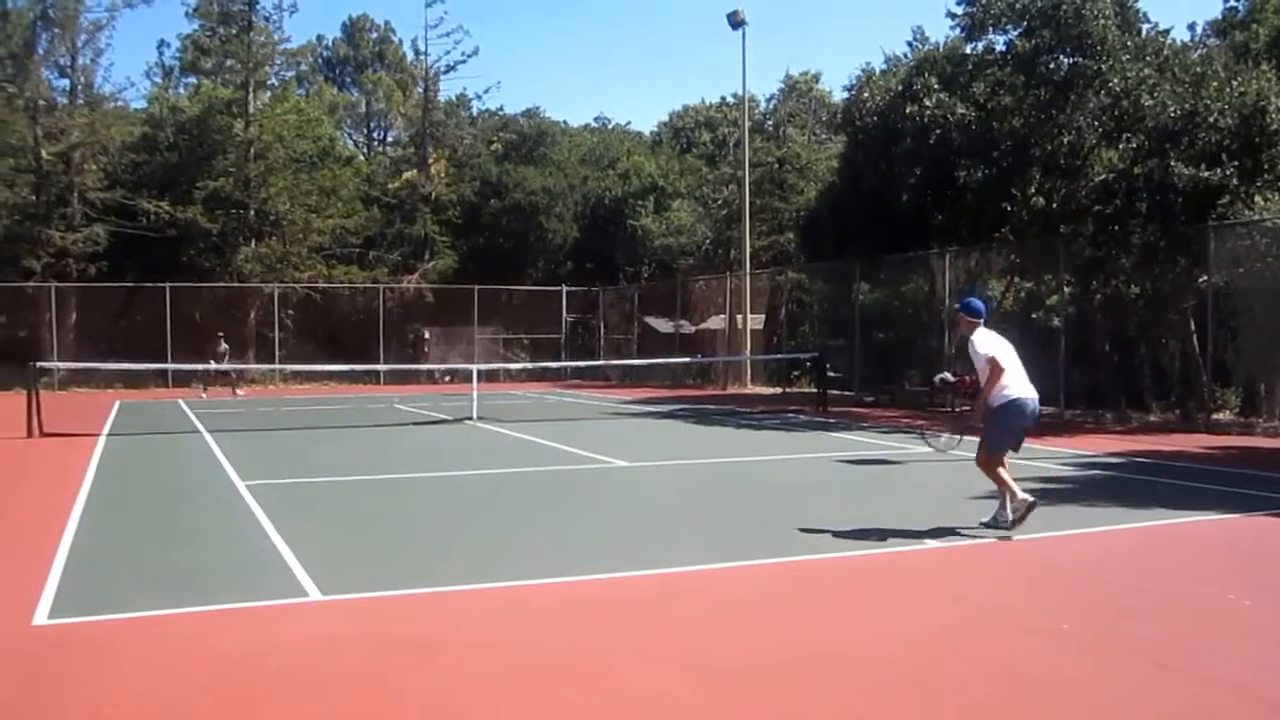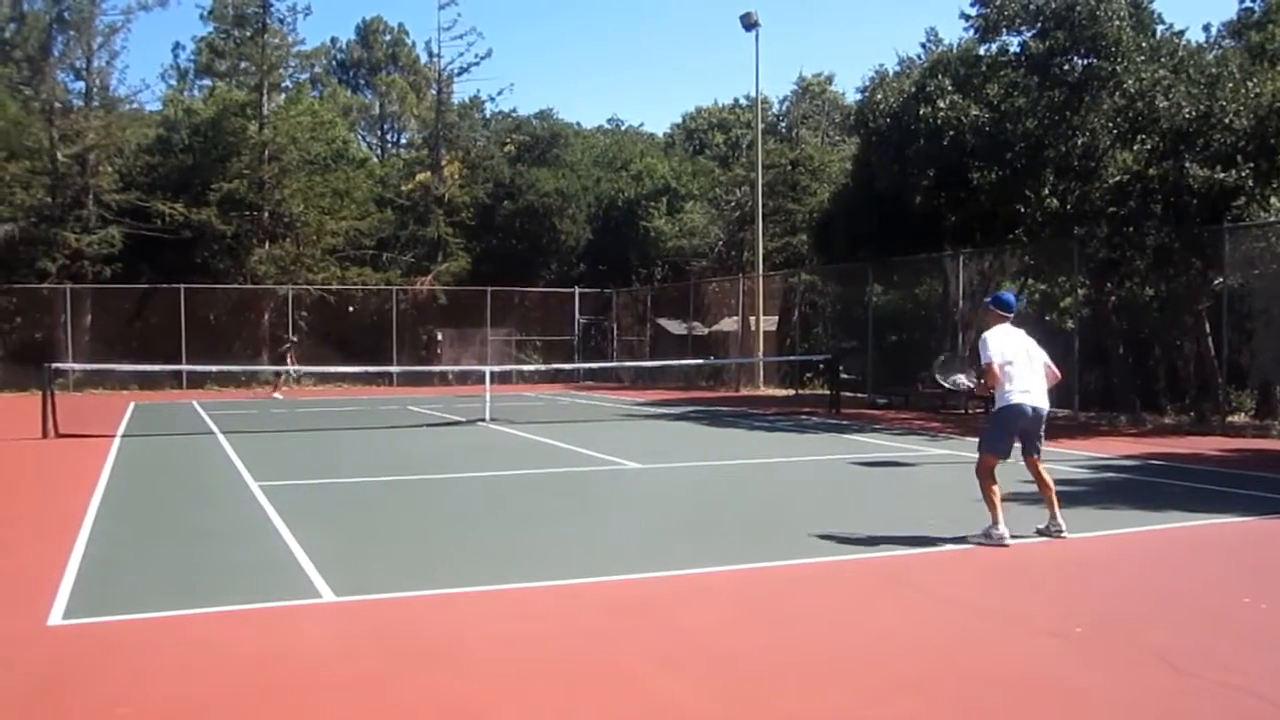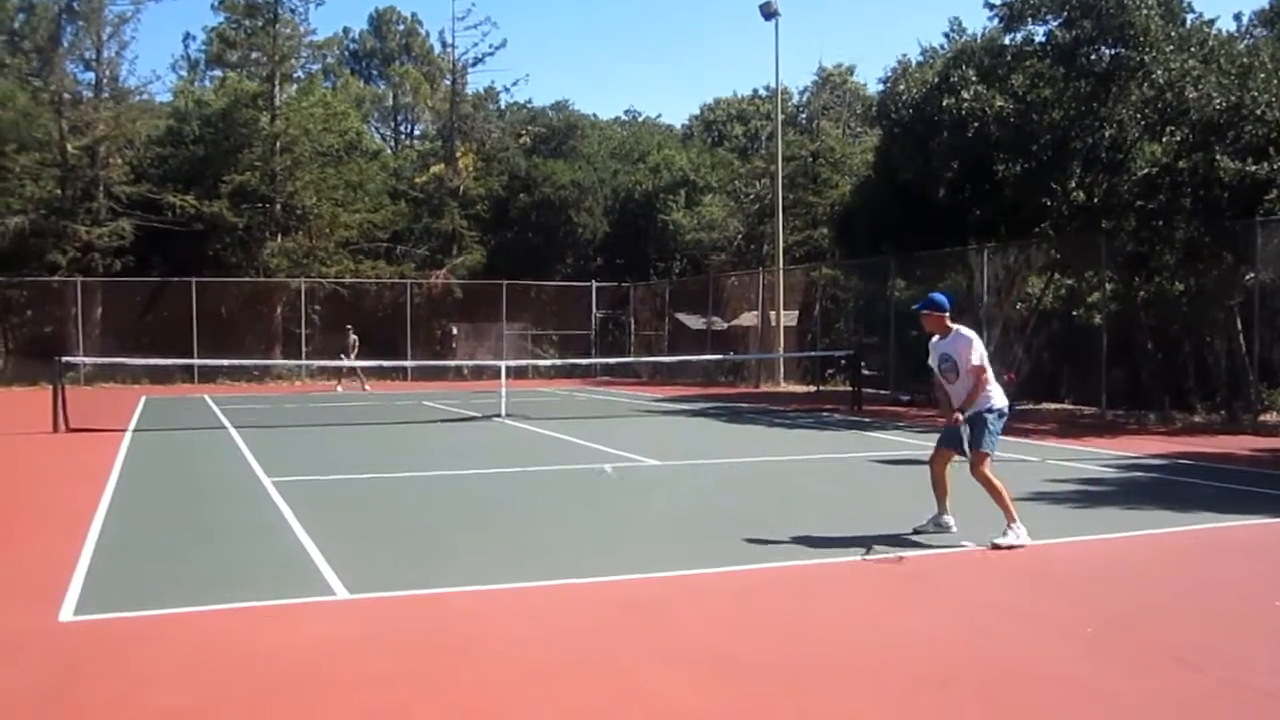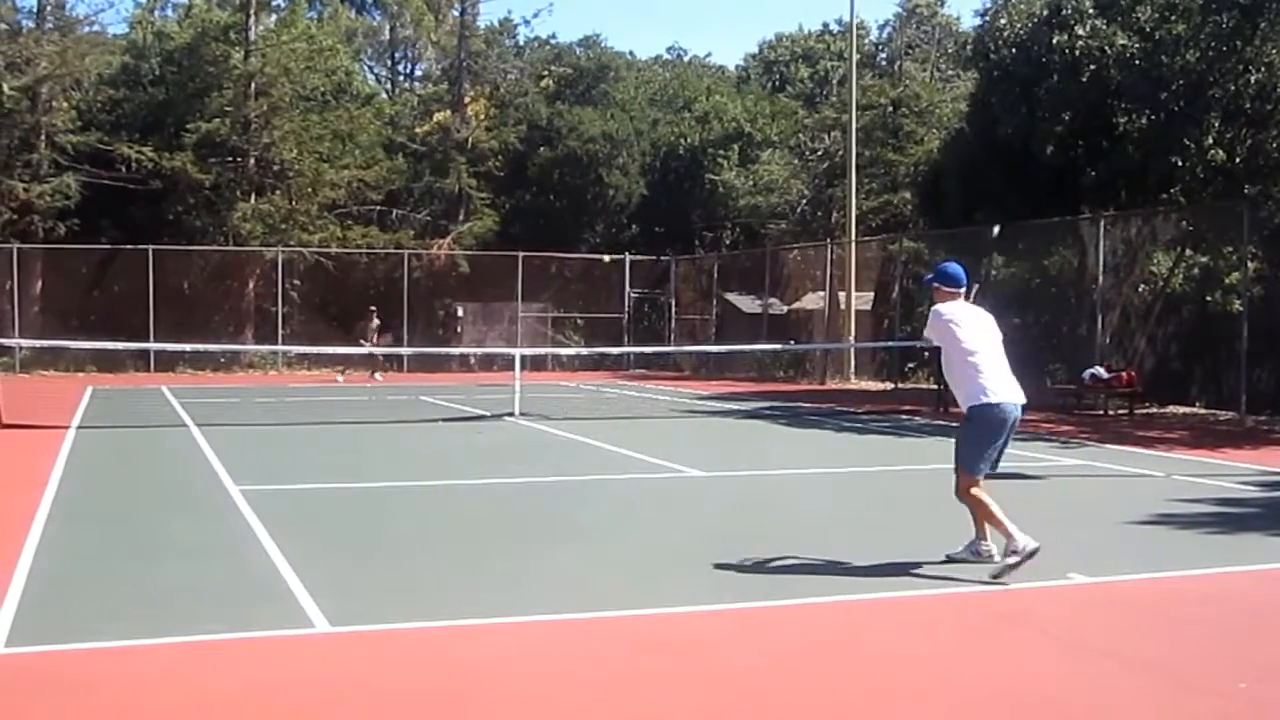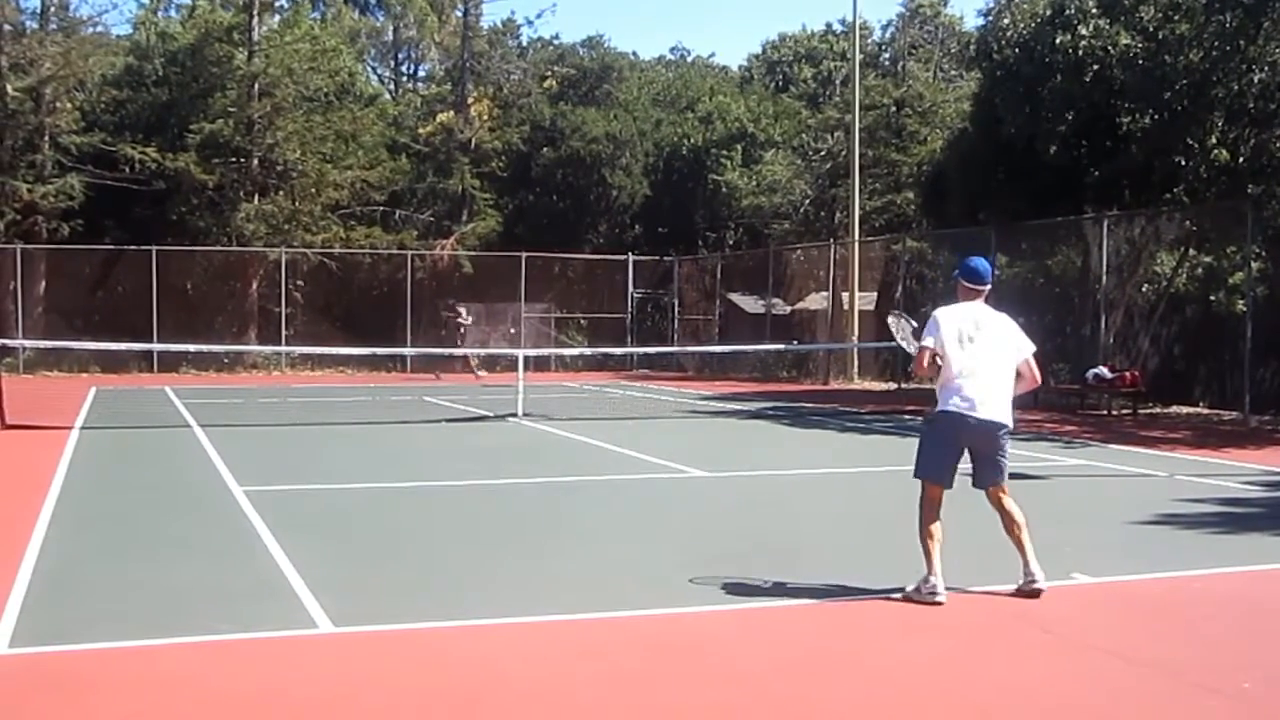
dt=1s
person 1, frame 1
left shoulder: (977, 340)
right shoulder: (994, 337)
left elbow: (999, 368)
left wrist: (981, 399)
right wrist: (985, 399)
left hip: (1012, 403)
right hip: (1030, 401)
left knee: (984, 460)
right knee: (996, 457)
left ankle: (1020, 498)
right ankle: (1005, 512)
person 1, frame 2
left shoulder: (990, 337)
right shoulder: (1026, 338)
left elbow: (993, 376)
right elbow: (1055, 375)
left wrist: (984, 387)
left hip: (1012, 407)
right hip: (1039, 407)
left knee: (985, 468)
right knee: (1033, 465)
left ankle: (997, 528)
right ankle: (1056, 522)
person 1, frame 3
left shoulder: (966, 337)
right shoulder: (935, 344)
left elbow: (983, 376)
right elbow: (939, 384)
left wrist: (966, 405)
right wrist: (949, 409)
left hip: (989, 409)
right hip: (962, 412)
left knee: (980, 469)
right knee: (937, 461)
left ankle: (1016, 528)
right ankle: (943, 517)
person 1, frame 4
left shoulder: (941, 313)
right shoulder: (982, 316)
left elbow: (932, 339)
left hip: (987, 407)
right hip: (1011, 403)
left knee: (966, 487)
right knee: (974, 477)
left ankle: (1017, 541)
right ankle: (983, 543)
person 1, frame 5
left shoulder: (943, 315)
right shoulder: (1008, 324)
left elbow: (921, 366)
right elbow: (1033, 378)
left hip: (953, 415)
right hip: (995, 420)
left knee: (930, 498)
right knee: (999, 495)
left ankle: (933, 579)
right ankle: (1032, 571)
